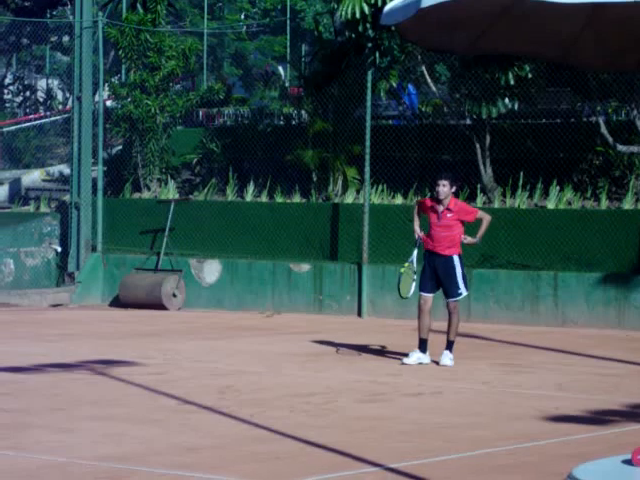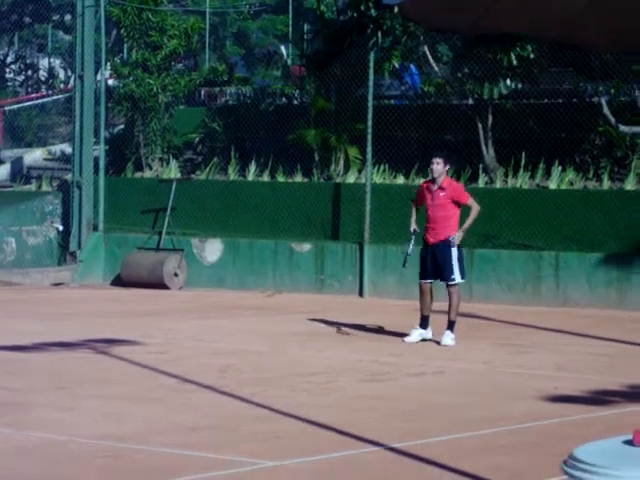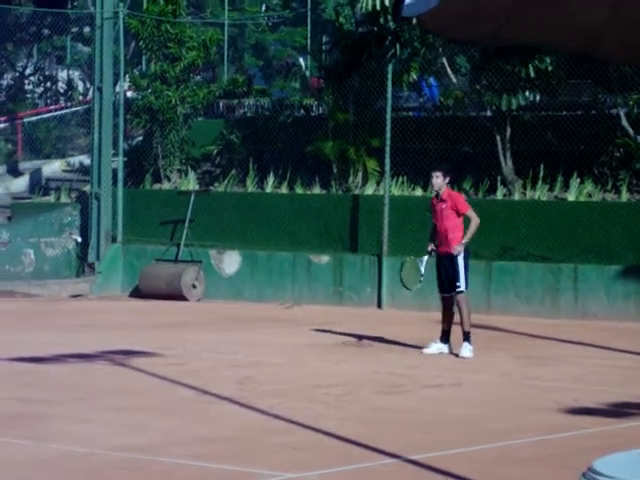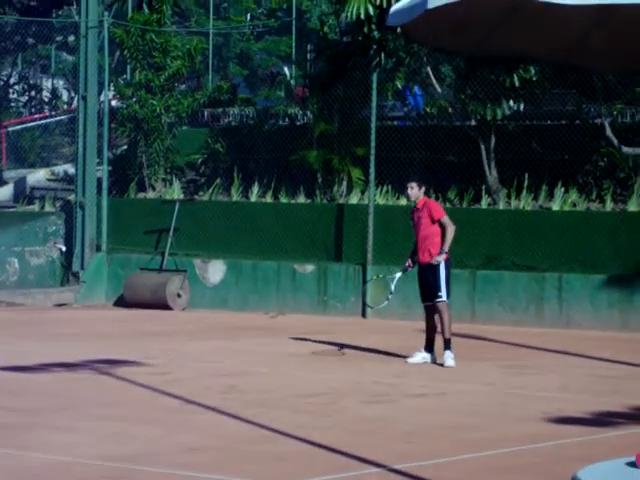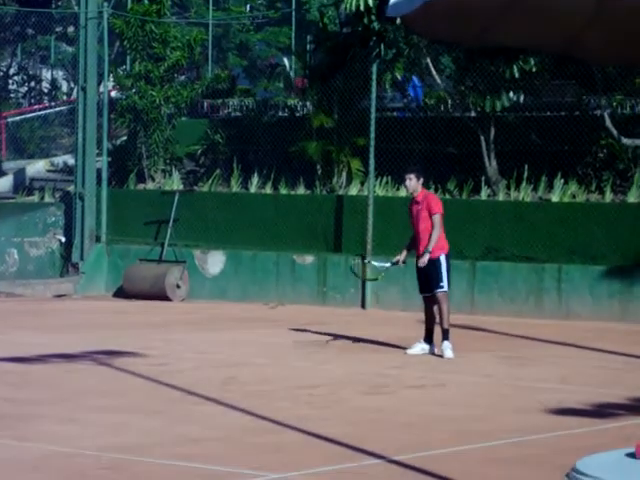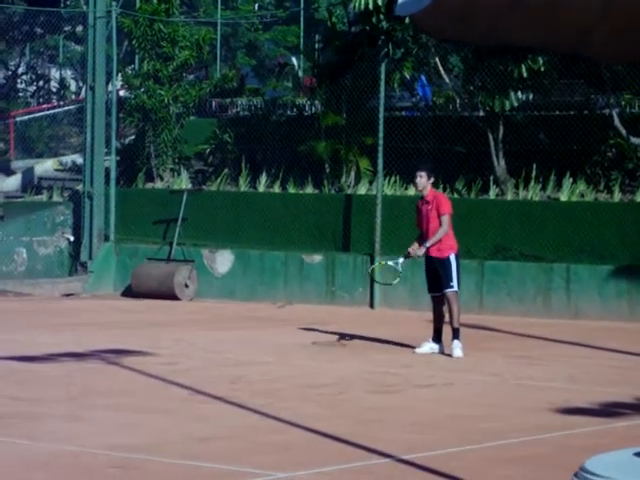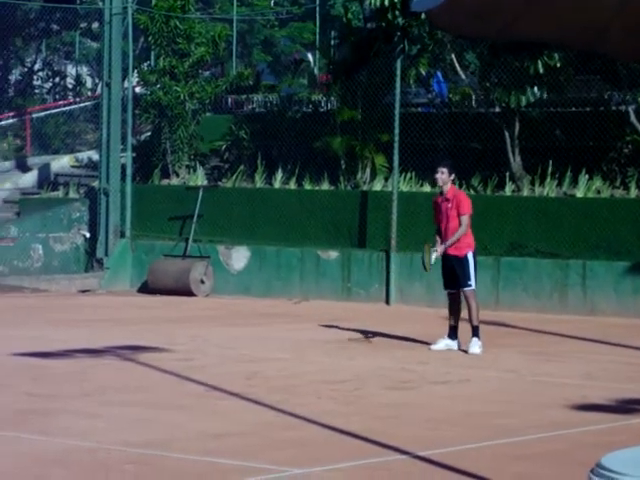
dt=0.3s
person 1, frame 1
left shoulder: (460, 208)
right shoulder: (427, 203)
left elbow: (486, 217)
right elbow: (416, 205)
left wrist: (476, 239)
right wrist: (416, 227)
left hip: (450, 259)
right hip: (431, 258)
left knee: (452, 306)
right knee: (424, 303)
left ankle: (448, 351)
right ankle: (422, 352)
person 1, frame 2
left shoulder: (454, 188)
right shoulder: (424, 187)
left elbow: (475, 208)
right elbow: (416, 203)
left wrist: (461, 230)
right wrist: (413, 220)
left hip: (447, 243)
right hip: (429, 242)
left knee: (452, 286)
right knee: (424, 285)
left ankle: (450, 331)
right ankle: (423, 328)
person 1, frame 3
left shoulder: (455, 198)
right shoulder: (434, 201)
left elbow: (475, 220)
left wrist: (462, 243)
right wrist: (432, 242)
left hip: (455, 254)
right hip: (441, 254)
left knee: (459, 296)
right knee: (445, 299)
left ankle: (467, 343)
right ankle: (444, 342)
person 1, frame 4
left shoulder: (431, 206)
right shoulder: (415, 211)
left elbow: (450, 227)
left wrist: (443, 253)
right wrist: (411, 257)
left hip: (437, 263)
right hip: (423, 264)
left knee: (441, 304)
right knee: (428, 307)
left ankle: (448, 351)
right ankle: (428, 351)
person 1, frame 5
left shoulder: (431, 199)
right shoulder: (412, 204)
left elbow: (437, 228)
left wrist: (427, 253)
right wrist: (405, 252)
left hip: (436, 255)
right hip: (421, 257)
left knee: (440, 295)
right knee: (427, 299)
left ankle: (446, 342)
right ankle: (427, 342)
person 1, frame 6
left shoulder: (440, 198)
right shoulder: (420, 204)
left elbow: (445, 228)
left wrist: (424, 246)
right wrist: (415, 246)
left hip: (446, 253)
right hip: (430, 255)
left knee: (450, 294)
right knee: (436, 298)
left ankle: (456, 341)
right ankle: (436, 341)
person 1, frame 7
left shoulder: (461, 197)
right shoulder: (437, 200)
left elbow: (464, 227)
left wrist: (444, 245)
right wrist: (438, 243)
left hip: (463, 251)
right hip: (447, 253)
left knee: (468, 293)
right knee: (452, 295)
left ankle: (475, 338)
right ankle: (452, 338)
